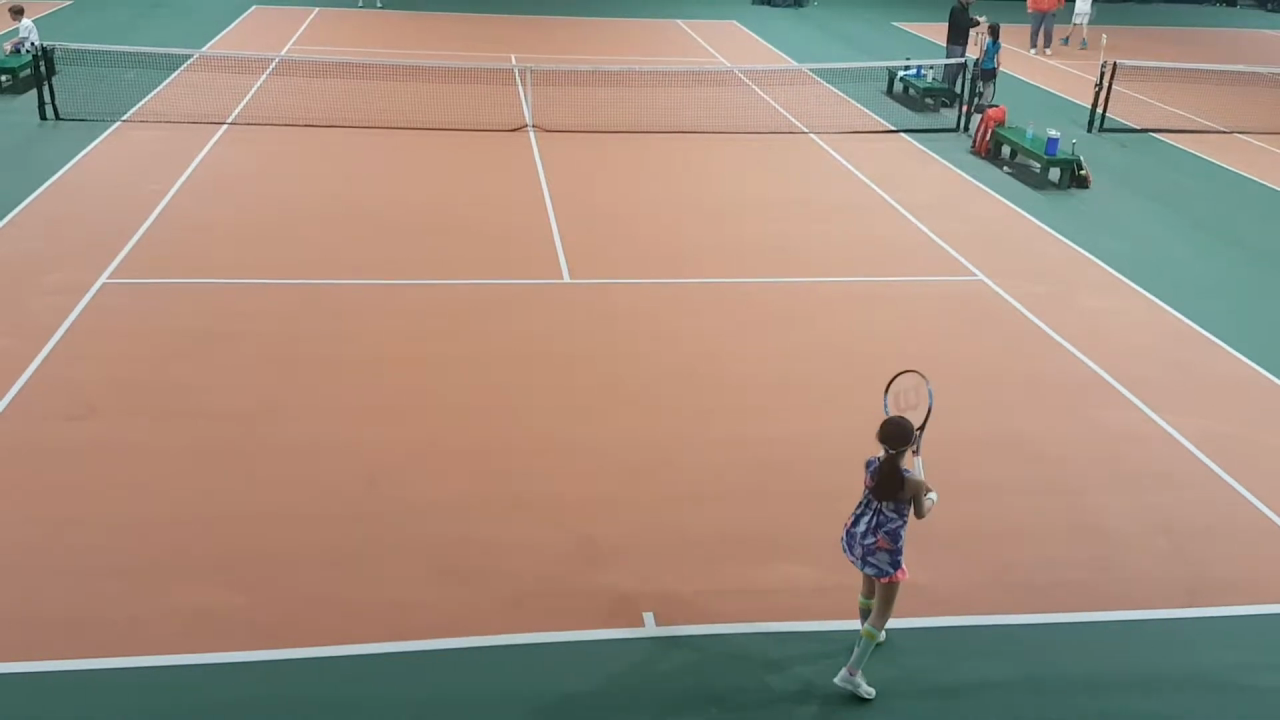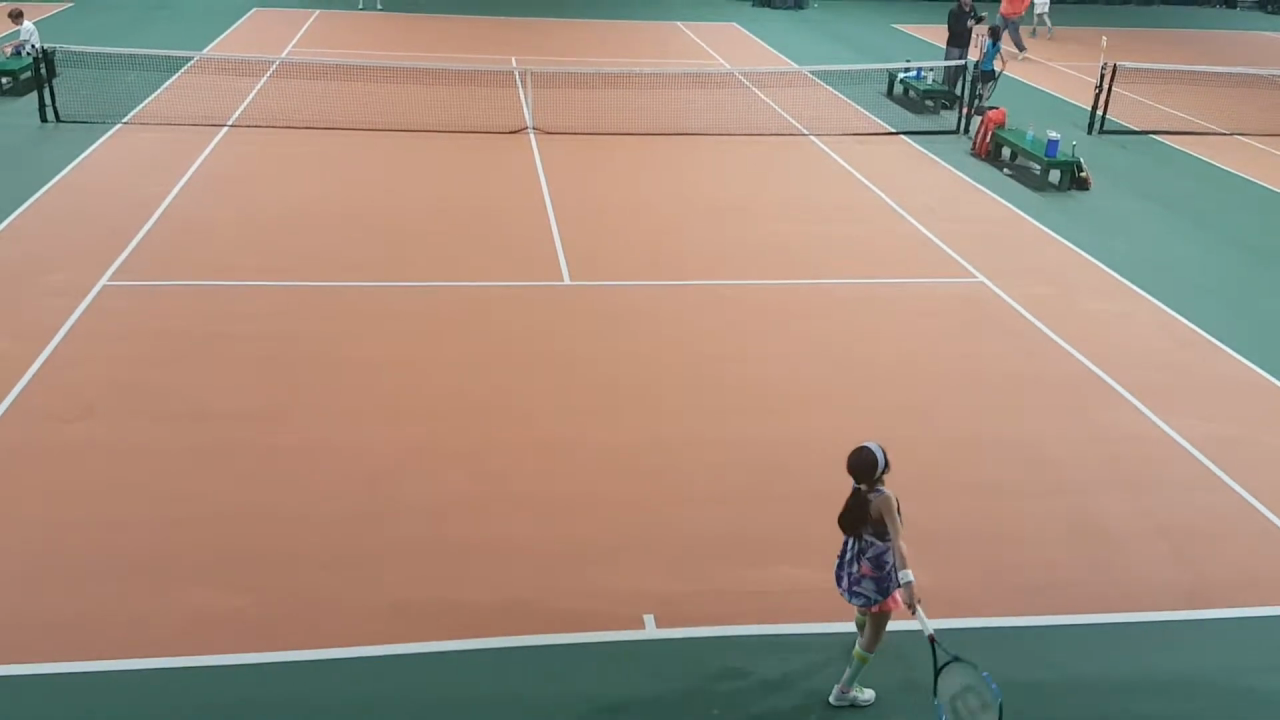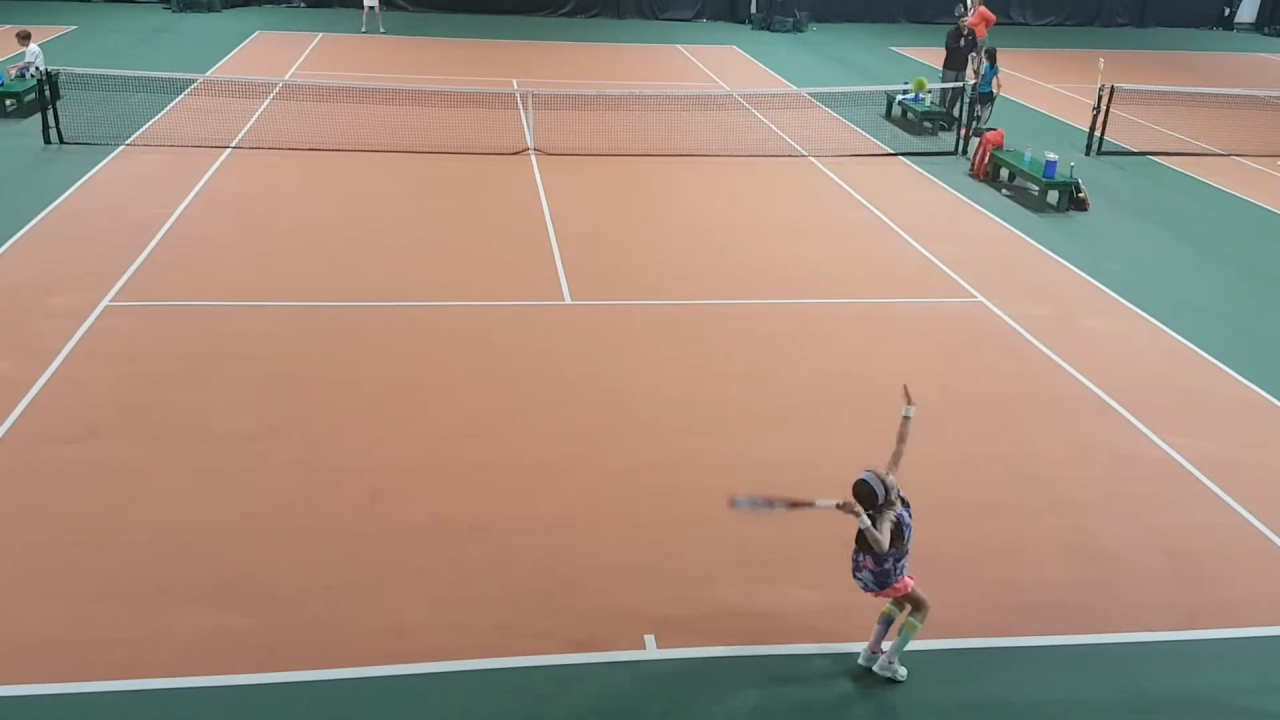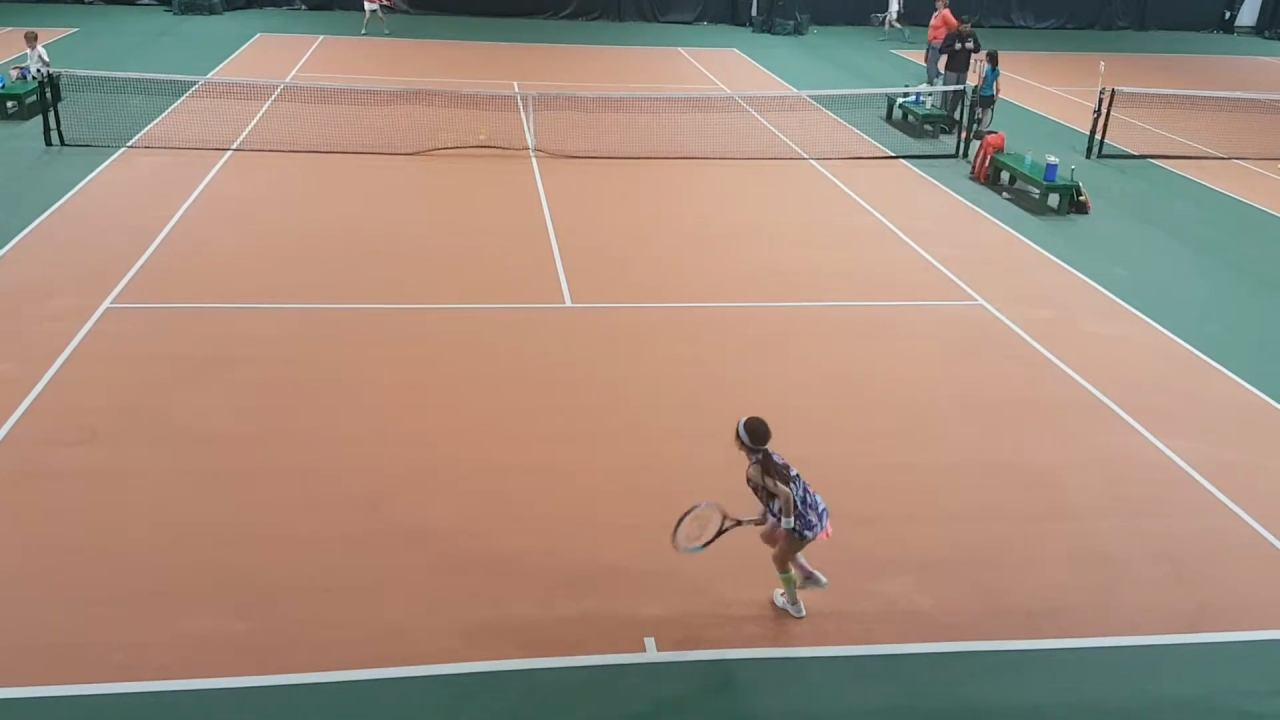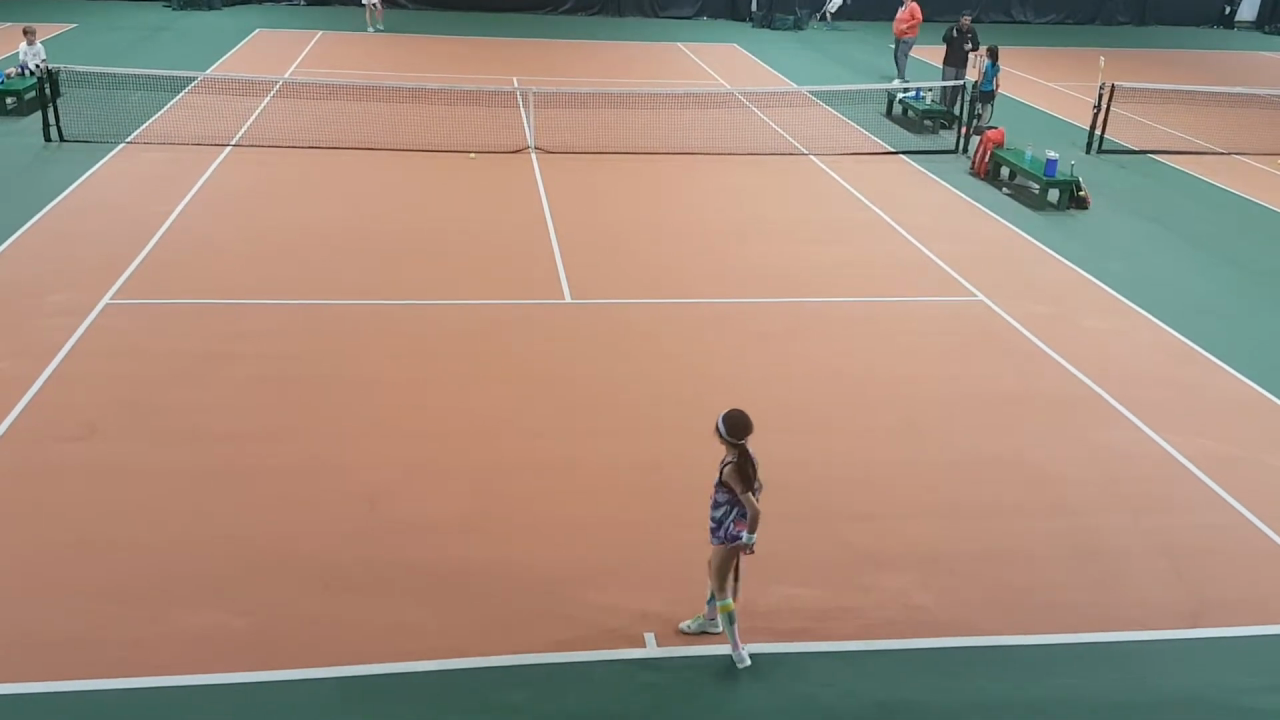
dt=1s
person 1, frame 1
left shoulder: (870, 465)
right shoulder: (914, 482)
right elbow: (920, 514)
right wrist: (932, 496)
left hip: (857, 536)
right hip: (884, 547)
left knee: (869, 586)
right knee: (882, 611)
left ankle: (869, 634)
right ankle: (851, 672)
person 1, frame 2
left shoulder: (858, 492)
right shoulder: (885, 500)
right elbow: (897, 543)
right wrist: (907, 583)
left hip: (850, 568)
right hip: (875, 576)
left knee: (865, 607)
right knee: (875, 632)
left ankle: (863, 640)
right ankle: (844, 690)
person 1, frame 3
left shoulder: (888, 485)
right shoulder: (887, 517)
left elbow: (899, 447)
right elbow: (881, 546)
left wrist: (908, 411)
right wrist: (861, 517)
left hip: (873, 567)
right hip: (882, 574)
left knee: (900, 600)
right knee: (920, 607)
left ankle: (871, 651)
right ankle: (888, 662)
person 1, frame 4
left shoulder: (755, 470)
right shoulder: (770, 456)
left elbow: (785, 494)
left wrist: (786, 525)
right wrist: (765, 512)
left hip: (804, 522)
right hip: (812, 510)
left knee: (779, 557)
right knee: (767, 536)
left ankle: (794, 604)
right ankle: (808, 575)
person 1, frame 5
left shoulder: (730, 469)
right shoulder: (746, 456)
left elbow: (754, 510)
right elbow: (756, 488)
left wrist: (748, 539)
left hip: (732, 533)
right hip: (728, 529)
left knee: (720, 587)
right knee: (714, 568)
left ankle: (737, 650)
right ankle: (710, 619)
